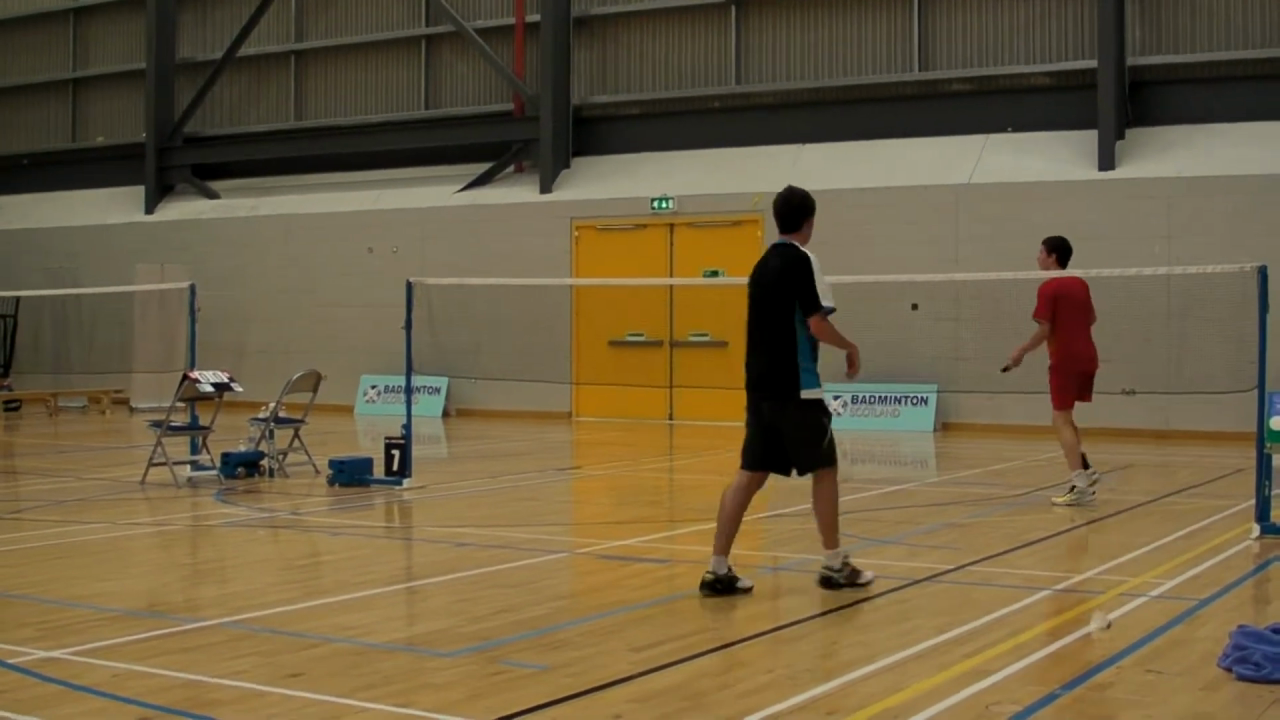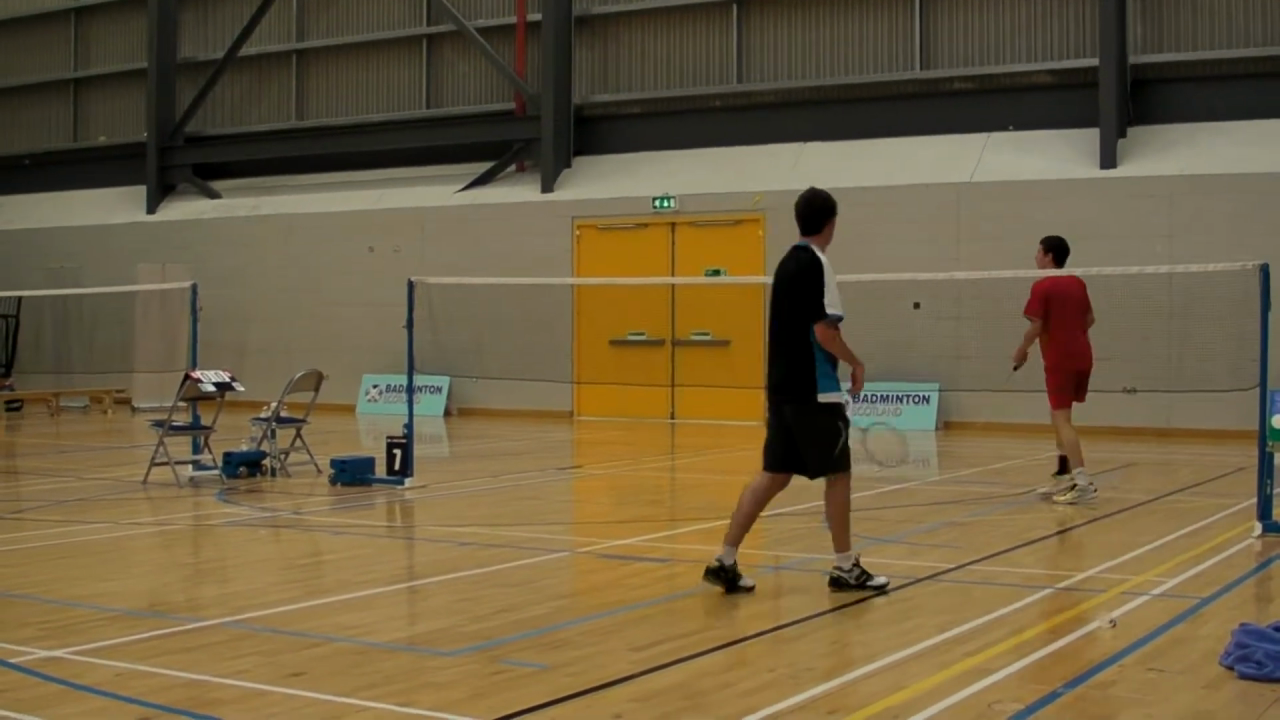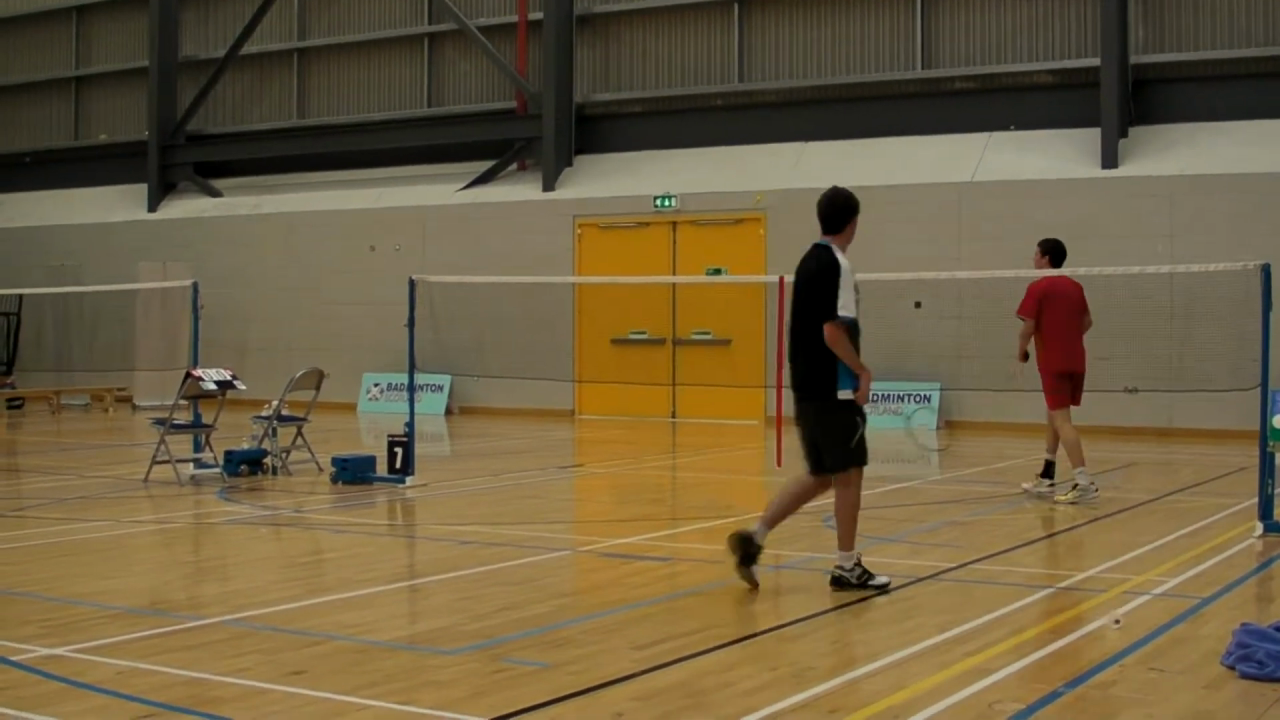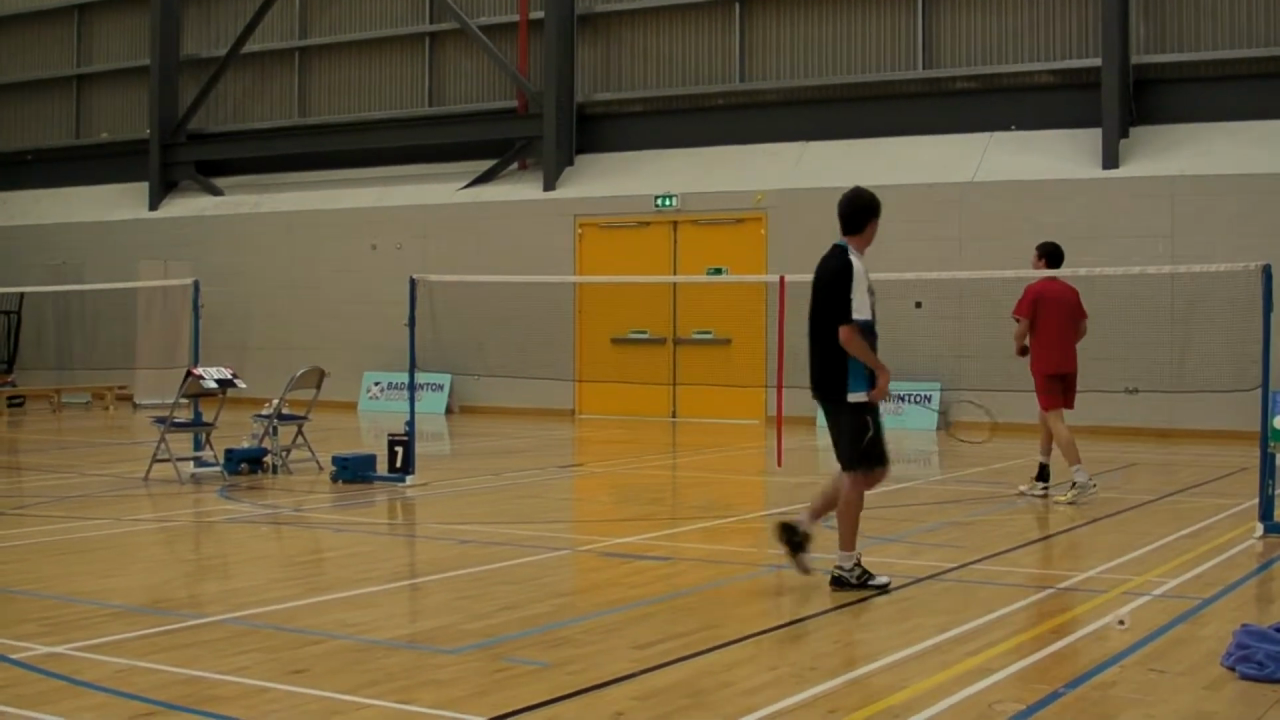
dt=0.1s
person 1, frame 1
left shoulder: (763, 265)
right shoulder: (801, 261)
right elbow: (817, 326)
right wrist: (850, 349)
left hip: (761, 386)
right hip: (795, 388)
left knee: (751, 474)
right knee: (824, 470)
left ankle: (718, 569)
right ankle: (834, 565)
person 1, frame 2
left shoulder: (787, 263)
right shoulder: (815, 264)
right elbow: (824, 333)
right wrist: (855, 363)
left hip: (782, 388)
right hip: (814, 390)
left knee: (772, 476)
right knee: (838, 474)
left ankle: (725, 560)
right ankle: (844, 566)
person 1, frame 3
left shoulder: (810, 261)
right shoulder: (835, 265)
right elbow: (833, 332)
right wrist: (862, 371)
left hip: (809, 384)
right hip: (833, 387)
left knee: (821, 474)
right knee: (848, 473)
left ankle: (752, 537)
right ankle: (846, 564)
person 1, frame 4
left shoulder: (830, 261)
right shoulder: (850, 267)
right elbow: (848, 335)
left wrist: (871, 371)
right wrist: (881, 369)
left hip: (831, 384)
right hip: (848, 388)
left knee: (865, 470)
right knee: (865, 472)
left ankle: (800, 525)
right ankle: (847, 566)
person 2, frame 1
left shoulder: (1049, 288)
right shoulder: (1080, 284)
left elbow: (1043, 330)
right elbow: (1092, 318)
left wrist: (1019, 353)
left hip: (1065, 362)
right hip: (1088, 360)
left knee: (1062, 421)
right knee: (1064, 419)
left ankle: (1081, 486)
right ankle: (1085, 470)
person 2, frame 2
left shoulder: (1042, 287)
right shoulder: (1078, 284)
left elbow: (1035, 328)
right elbow: (1090, 319)
left wrist: (1021, 351)
left hip: (1059, 361)
right hip: (1082, 359)
left knee: (1062, 420)
right knee: (1060, 418)
left ankle: (1082, 483)
right ankle: (1064, 474)
person 2, frame 3
left shoulder: (1037, 288)
right shoulder: (1075, 287)
left elbow: (1028, 327)
right elbow: (1087, 322)
left wrist: (1022, 349)
left hip: (1053, 363)
right hip: (1076, 362)
left knee: (1062, 421)
right knee: (1054, 417)
left ankle: (1084, 483)
right ankle: (1047, 476)
person 2, frame 4
left shoulder: (1033, 290)
right shoulder: (1072, 292)
left elbow: (1022, 328)
right elbow: (1083, 329)
left wrist: (1019, 346)
left hip: (1045, 366)
right hip: (1067, 365)
left knee: (1055, 422)
right knee: (1046, 419)
left ankle: (1081, 479)
right ankle: (1041, 480)
